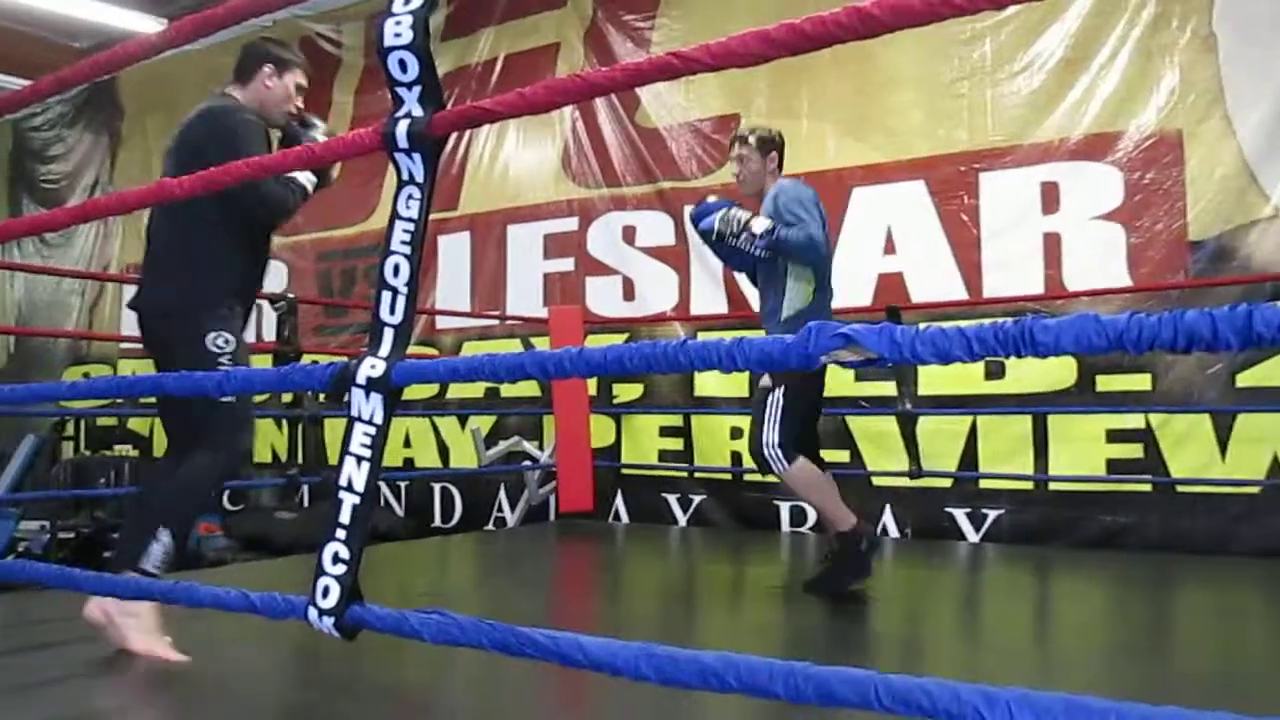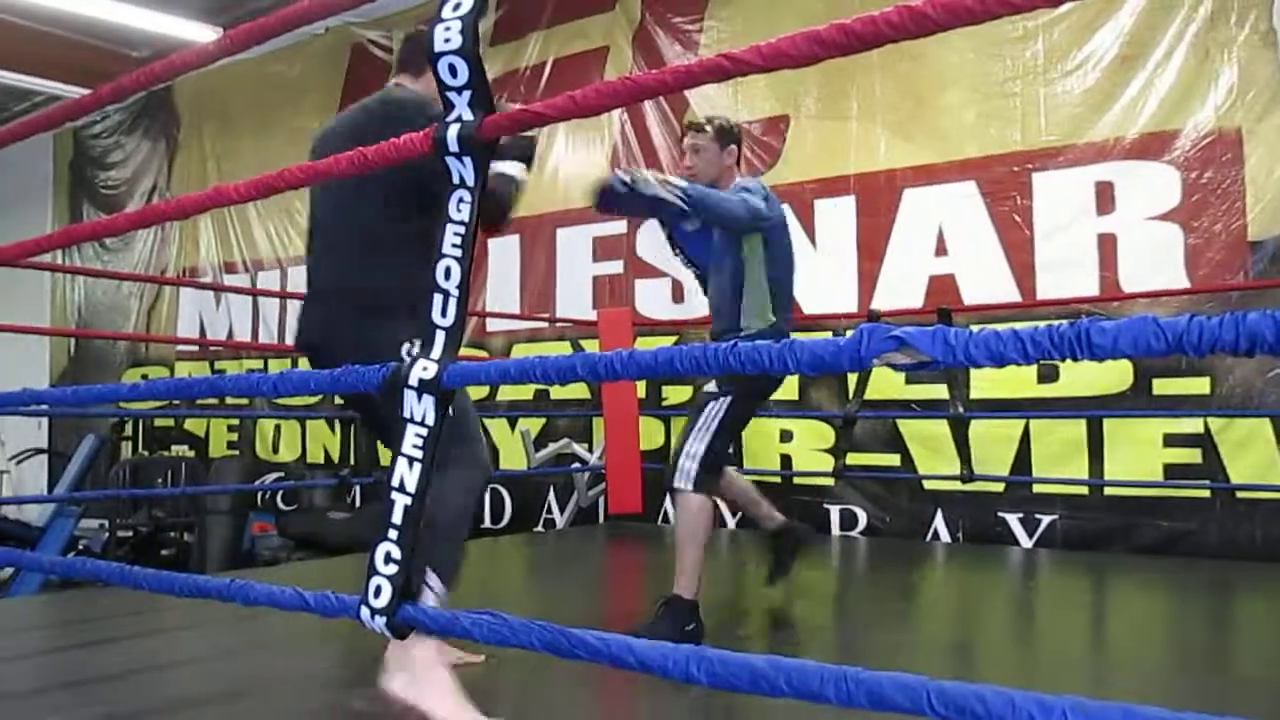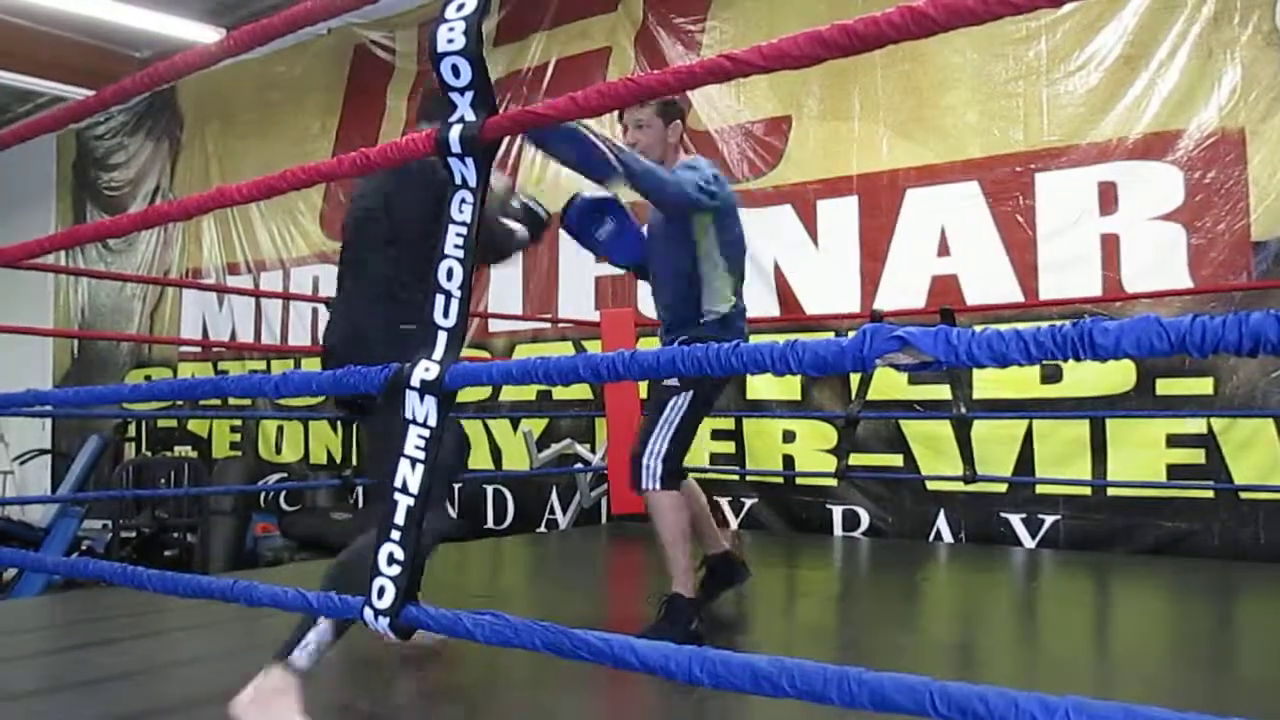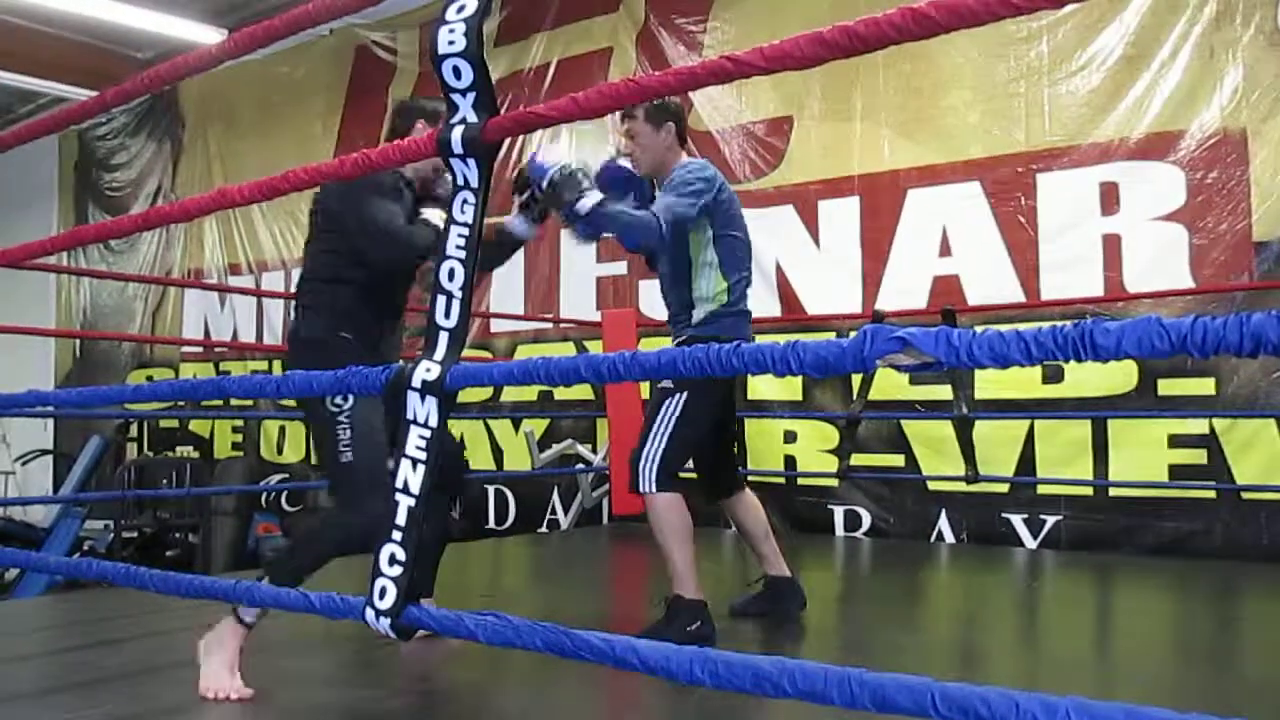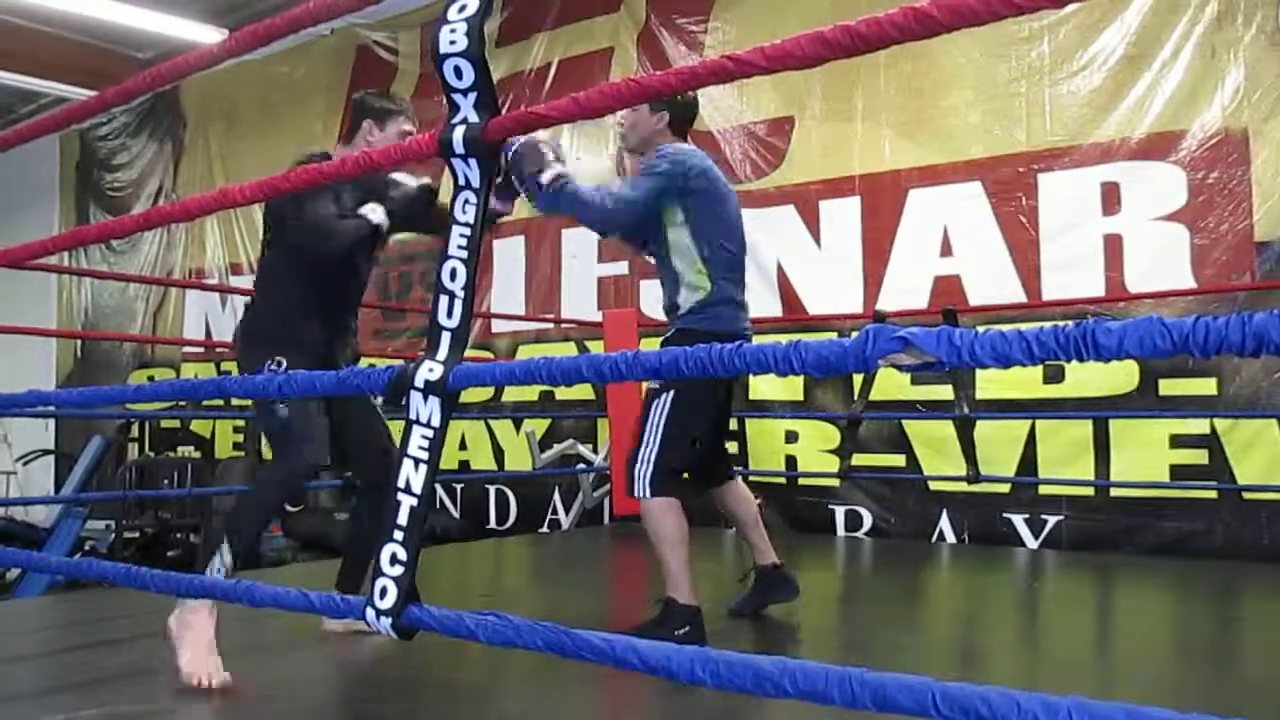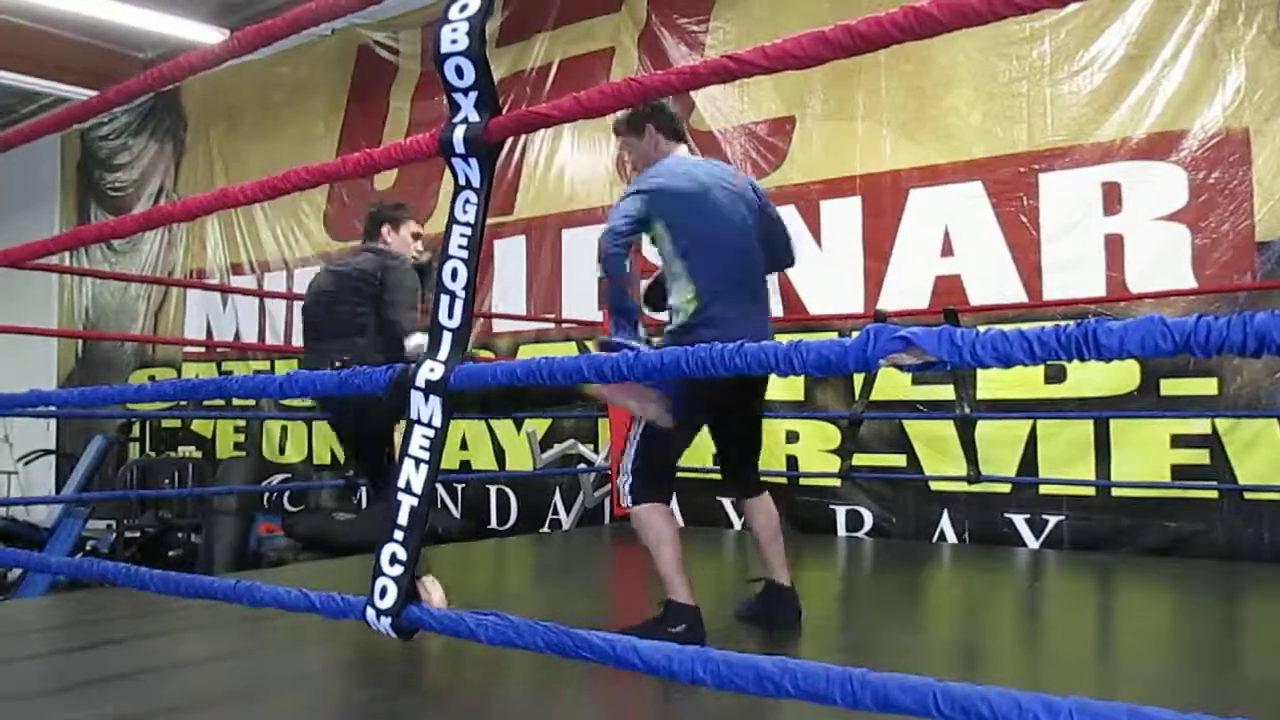
dt=0.5s
person 1, frame 1
left shoulder: (208, 127)
right shoulder: (232, 122)
right elbow: (264, 207)
left wrist: (293, 169)
right wrist: (306, 171)
left hip: (175, 310)
right hip: (199, 313)
left knee: (195, 450)
right knee: (223, 447)
left ankle: (122, 597)
right ankle: (134, 593)
person 1, frame 2
left shoulder: (341, 129)
right shoulder: (417, 114)
right elbow: (481, 208)
right wrist: (509, 158)
left hip: (333, 329)
right hip: (381, 326)
left knee: (431, 467)
right knee: (461, 464)
left ankle: (417, 636)
right ankle: (416, 658)
person 1, frame 3
left shoulder: (384, 179)
right shoulder: (439, 165)
right elbow: (485, 241)
left wrist: (504, 208)
right wrist: (520, 218)
left hip: (355, 364)
right hip: (400, 363)
right knee: (413, 517)
person 1, frame 4
left shoulder: (410, 194)
right shoulder: (361, 181)
left elbow: (474, 260)
right elbow: (403, 251)
left wrist: (530, 216)
right wrist: (436, 213)
left hip: (370, 357)
right hip: (333, 358)
left knee: (445, 467)
right knee: (365, 507)
left ankle: (414, 606)
right ankle: (229, 634)
person 1, frame 5
left shoulder: (372, 183)
right shoulder: (307, 179)
left elbow: (438, 221)
right elbow: (329, 242)
right wrist: (381, 207)
left hip: (329, 356)
right hip: (277, 349)
left knee: (382, 469)
right knee: (297, 465)
left ankle: (346, 603)
right ankle: (196, 610)
person 1, frame 6
left shoulder: (323, 278)
right shoulder: (392, 265)
right elbow: (403, 331)
left hip: (341, 400)
right hip: (382, 385)
left knee: (387, 488)
right knee: (506, 389)
person 2, frame 1
left shoulder: (791, 195)
right shoulder: (770, 206)
left elbow: (814, 248)
left wrist: (751, 226)
right wrist: (735, 245)
left hip: (795, 335)
right hip: (795, 337)
left knee: (772, 446)
right knee: (797, 449)
left ankle: (852, 535)
right ankle: (845, 550)
person 2, frame 2
left shoulder: (749, 196)
right shoulder: (709, 211)
left elbow: (735, 214)
left wrist: (656, 187)
left hip: (753, 350)
right hip: (740, 351)
left knee: (689, 467)
right knee: (707, 463)
left ankle: (682, 610)
right ankle: (780, 527)
person 2, frame 3
left shoulder: (698, 173)
right shoulder: (664, 207)
left elbow: (678, 196)
left wrist: (586, 144)
right wrist: (614, 241)
left hip: (707, 340)
right hip: (687, 339)
left knee: (652, 466)
right knee: (667, 466)
left ankle: (682, 611)
right ankle: (723, 558)
person 2, frame 4
left shoulder: (697, 177)
right shoulder: (663, 190)
left elbow: (651, 234)
right elbow: (653, 247)
left wrist: (579, 196)
right wrist: (618, 195)
left hip: (711, 341)
right hip: (715, 341)
left knee: (653, 468)
right knee: (719, 471)
left ankle: (688, 612)
right ankle: (781, 585)
person 2, frame 5
left shoulder: (677, 163)
right shoulder: (684, 169)
left elbow: (612, 213)
left wrist: (546, 173)
left hip: (701, 338)
right hip: (719, 335)
left knee: (650, 471)
right knee: (706, 462)
left ankle: (681, 617)
right ankle: (771, 572)
person 2, frame 6
left shoulder: (656, 183)
right shoulder: (739, 181)
left elbow: (614, 245)
right elbow: (783, 254)
left wrist: (624, 327)
left hip: (697, 348)
right hip: (751, 346)
left knee: (641, 479)
right knee: (744, 473)
left ankle: (680, 615)
right ankle: (780, 594)
